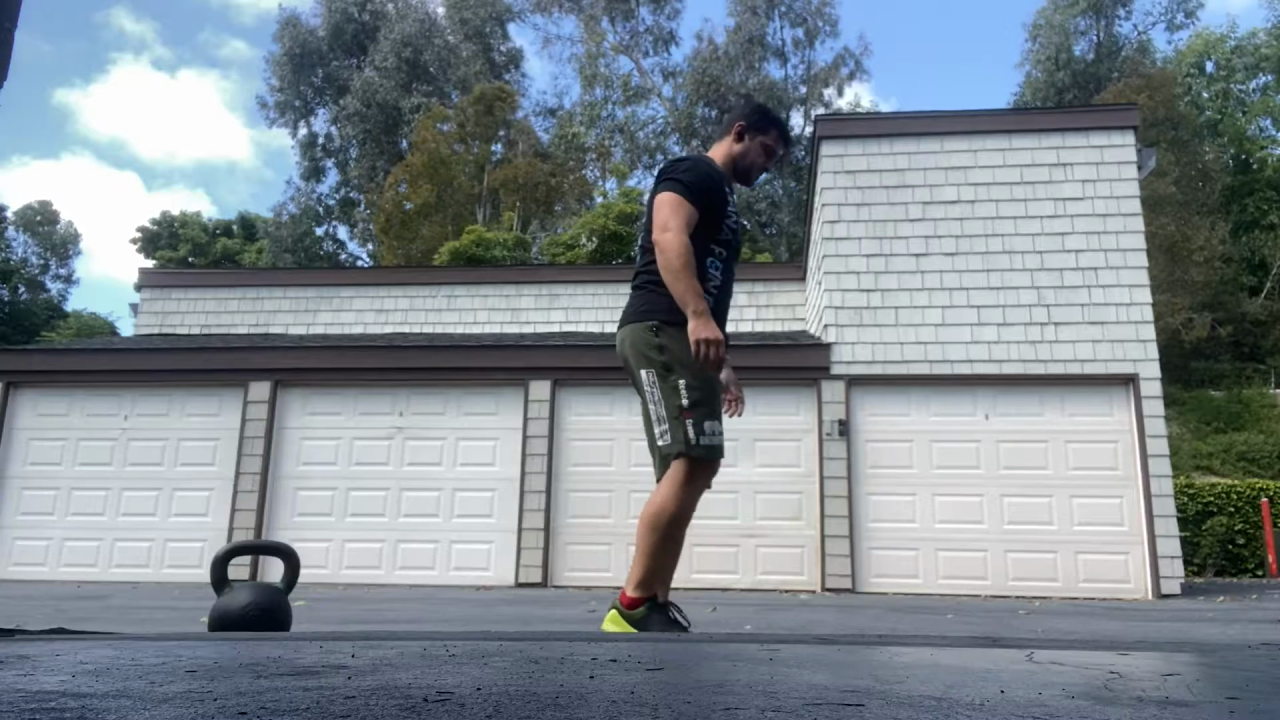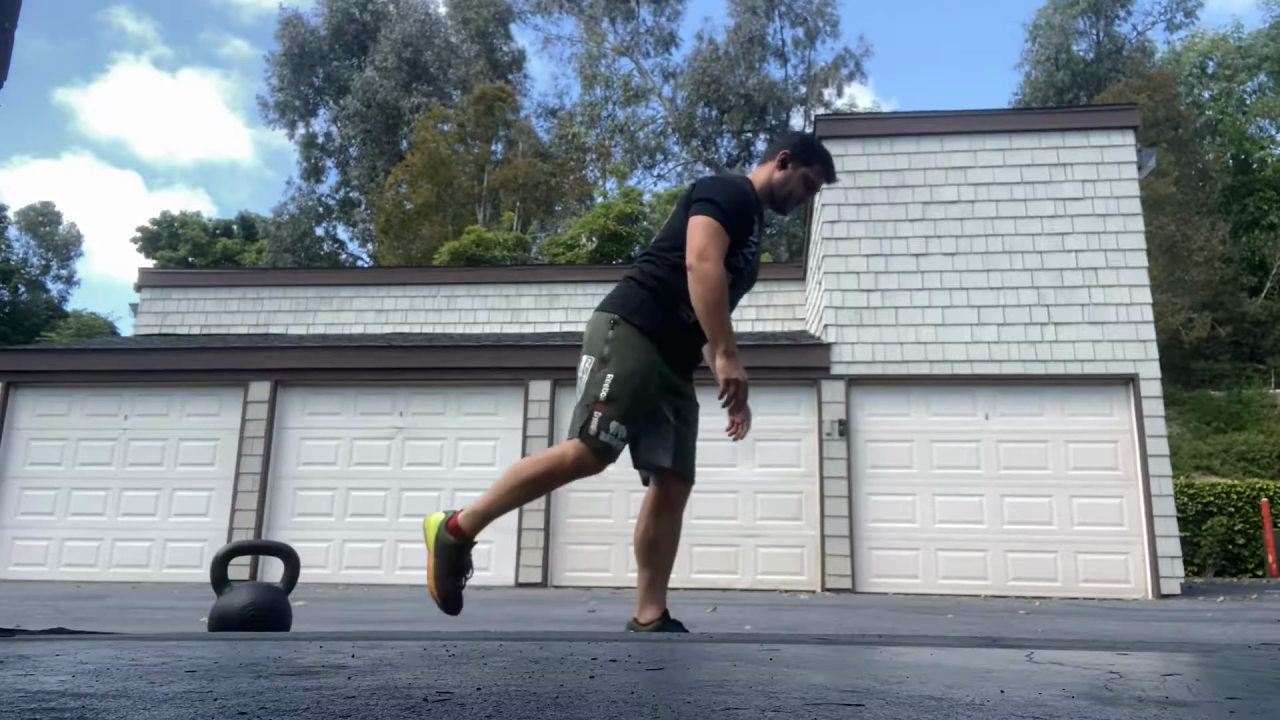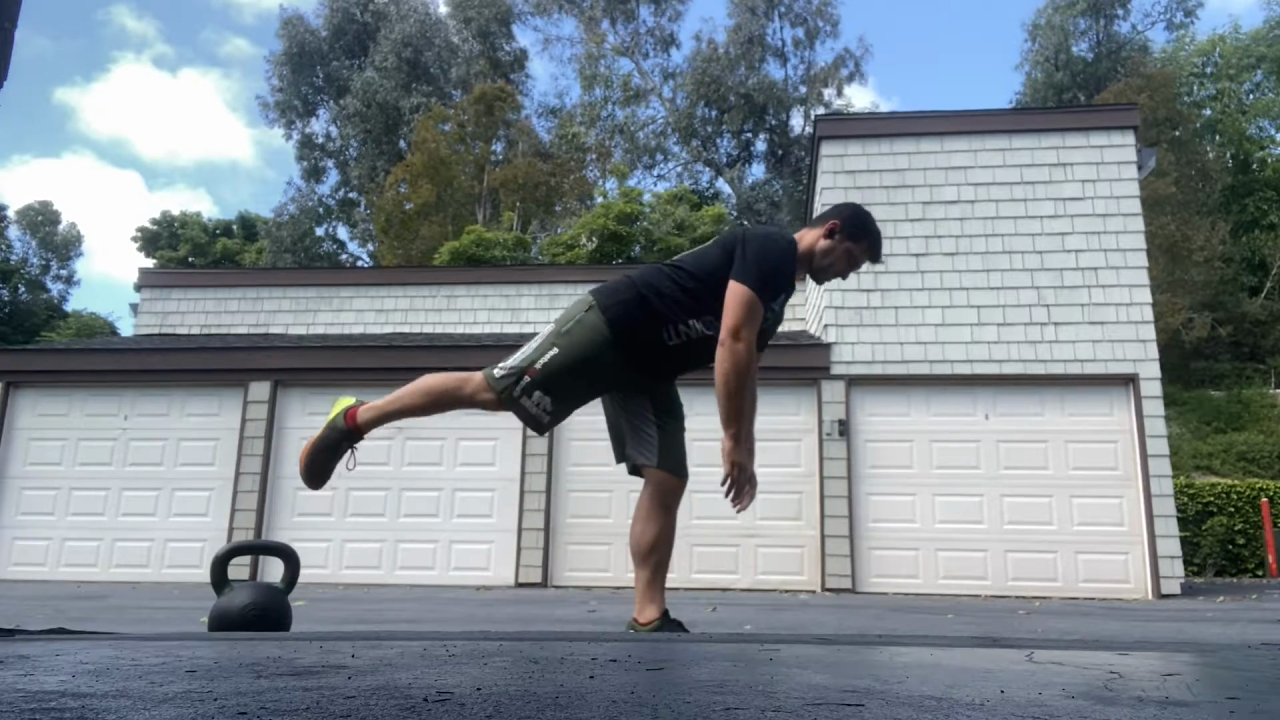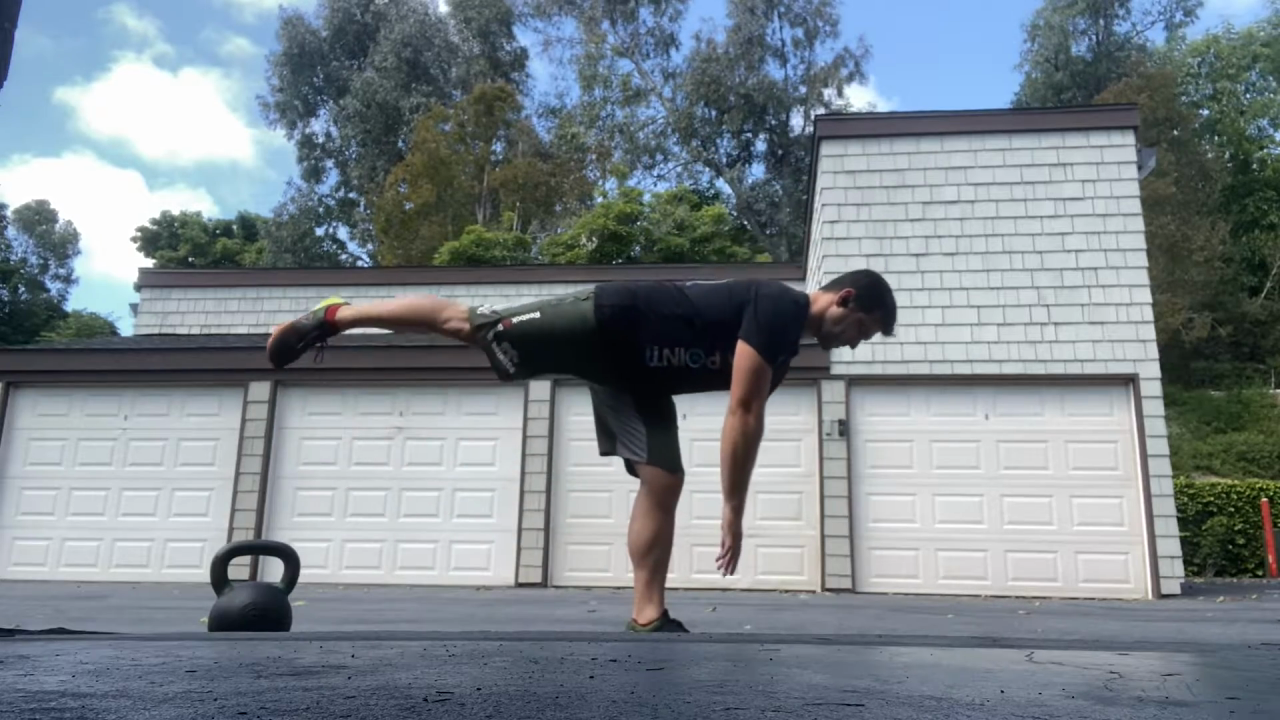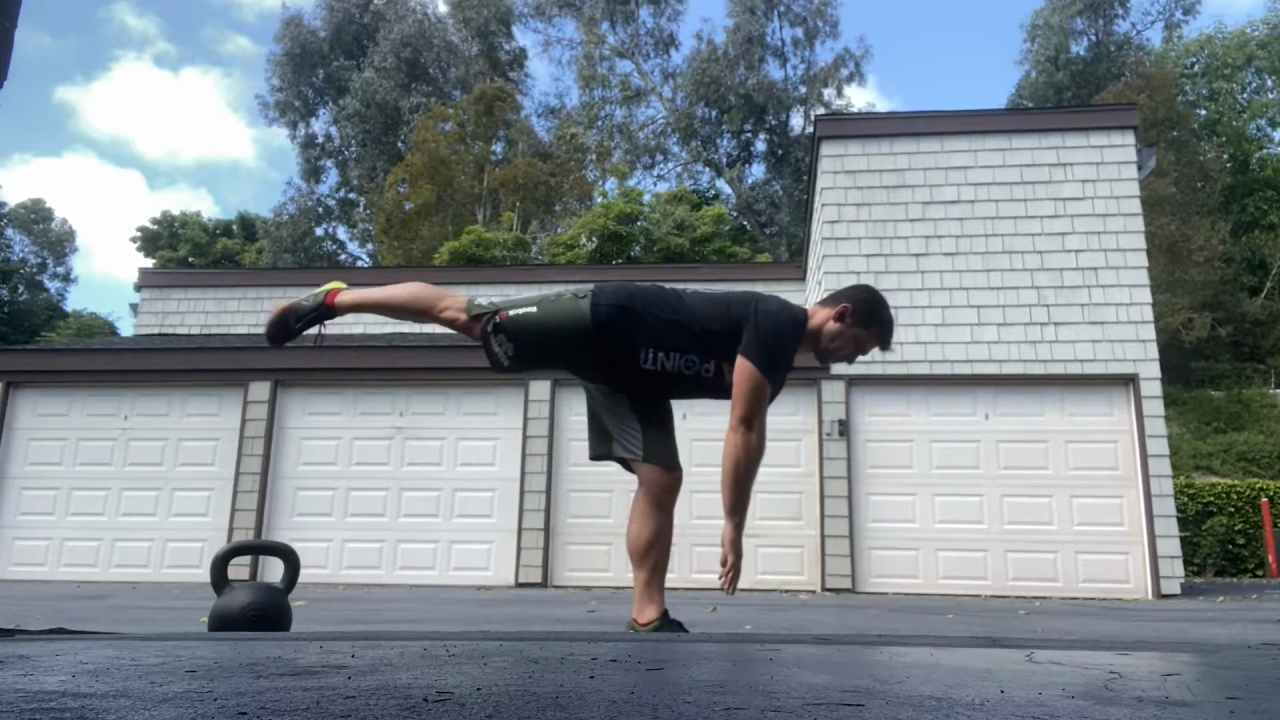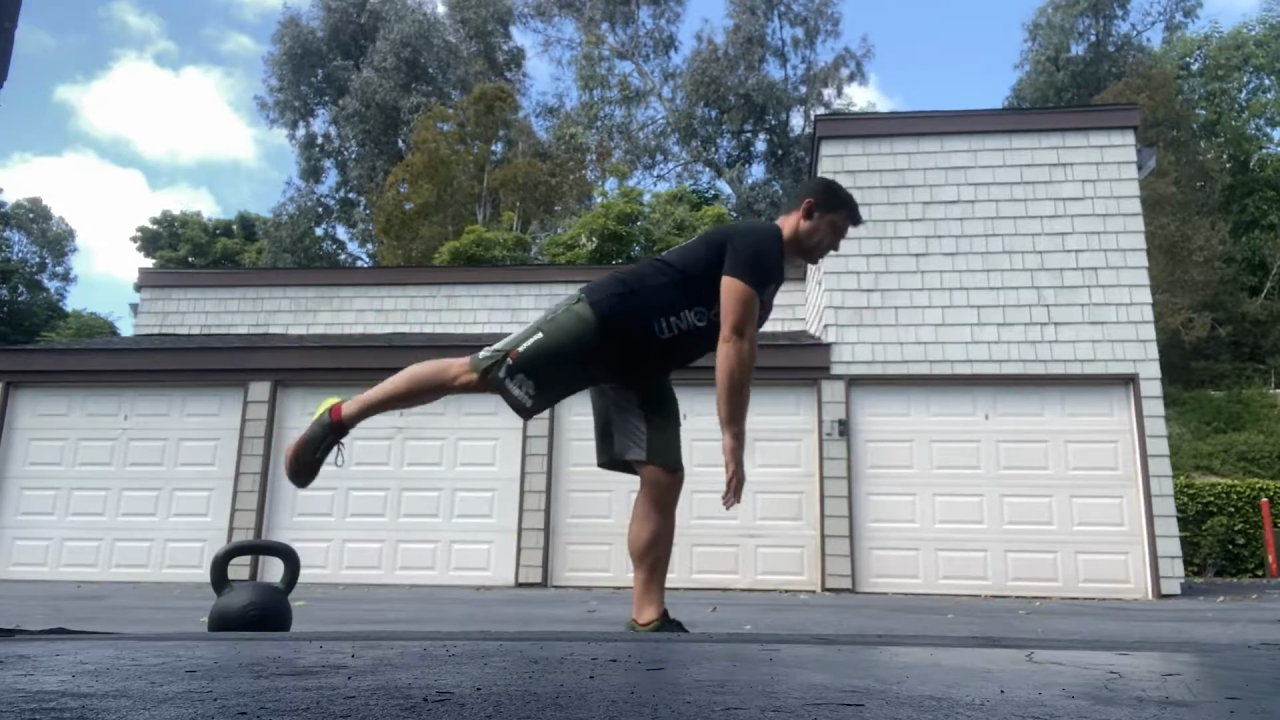
dt=0.5s
person 1, frame 1
left shoulder: (719, 193)
right shoulder: (692, 173)
right elbow: (669, 236)
left wrist: (720, 366)
right wrist: (697, 317)
left hip: (688, 339)
right hip: (663, 329)
left knee: (685, 472)
right knee: (692, 464)
left ankle: (650, 613)
right ankle: (634, 600)
person 1, frame 2
left shoulder: (751, 223)
right shoulder: (726, 192)
left elbow: (712, 309)
right elbow: (701, 264)
left wrist: (732, 388)
right wrist: (728, 359)
left hip: (673, 356)
right hip: (630, 329)
left knee: (673, 482)
right knee: (589, 452)
left ankle: (650, 616)
right ankle: (457, 530)
person 1, frame 3
left shoulder: (778, 292)
right shoulder: (767, 249)
left elbow: (742, 364)
right elbow: (732, 345)
left wrist: (745, 453)
right wrist: (734, 441)
left hip: (647, 365)
right hip: (609, 325)
left knee: (667, 480)
right knee: (490, 388)
left ankle: (648, 612)
right ankle: (356, 420)
person 1, frame 4
left shoulder: (783, 345)
right shoulder: (777, 307)
left elbow: (748, 419)
right elbow: (742, 415)
left wrist: (735, 510)
right wrist: (732, 510)
left hip: (635, 371)
right hip: (603, 325)
left knee: (663, 481)
right knee: (465, 324)
left ankle: (647, 615)
right ankle: (333, 317)
person 1, frame 5
left shoulder: (779, 356)
right shoulder: (776, 323)
left elbow: (749, 434)
right elbow: (742, 432)
left wrist: (735, 524)
right wrist: (733, 527)
left hip: (627, 369)
right hip: (599, 323)
left knee: (662, 481)
right knee: (462, 313)
left ankle: (648, 615)
right ankle: (334, 300)
person 1, frame 6
left shoulder: (766, 270)
right shoulder: (758, 241)
left elbow: (737, 352)
right elbow: (734, 344)
left wrist: (734, 438)
right wrist: (733, 439)
left hip: (639, 364)
right hip: (599, 322)
left knee: (663, 481)
right knee: (472, 373)
left ankle: (648, 617)
right ankle: (341, 415)
